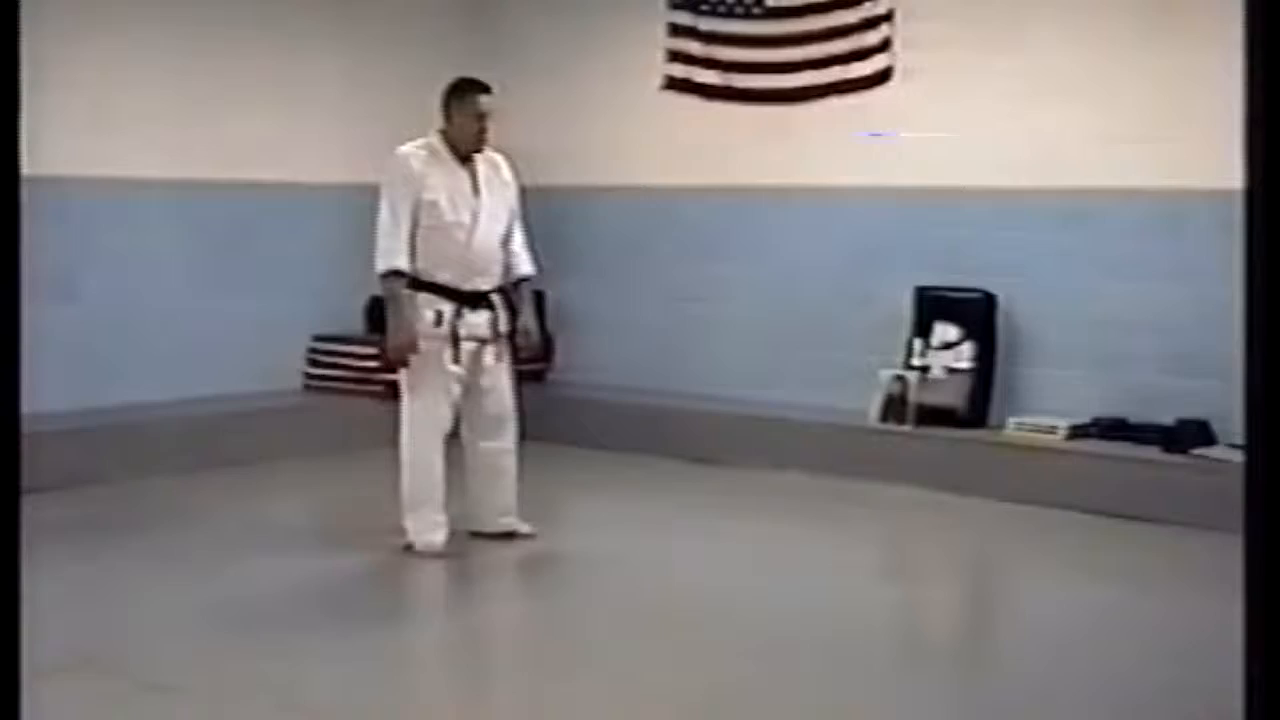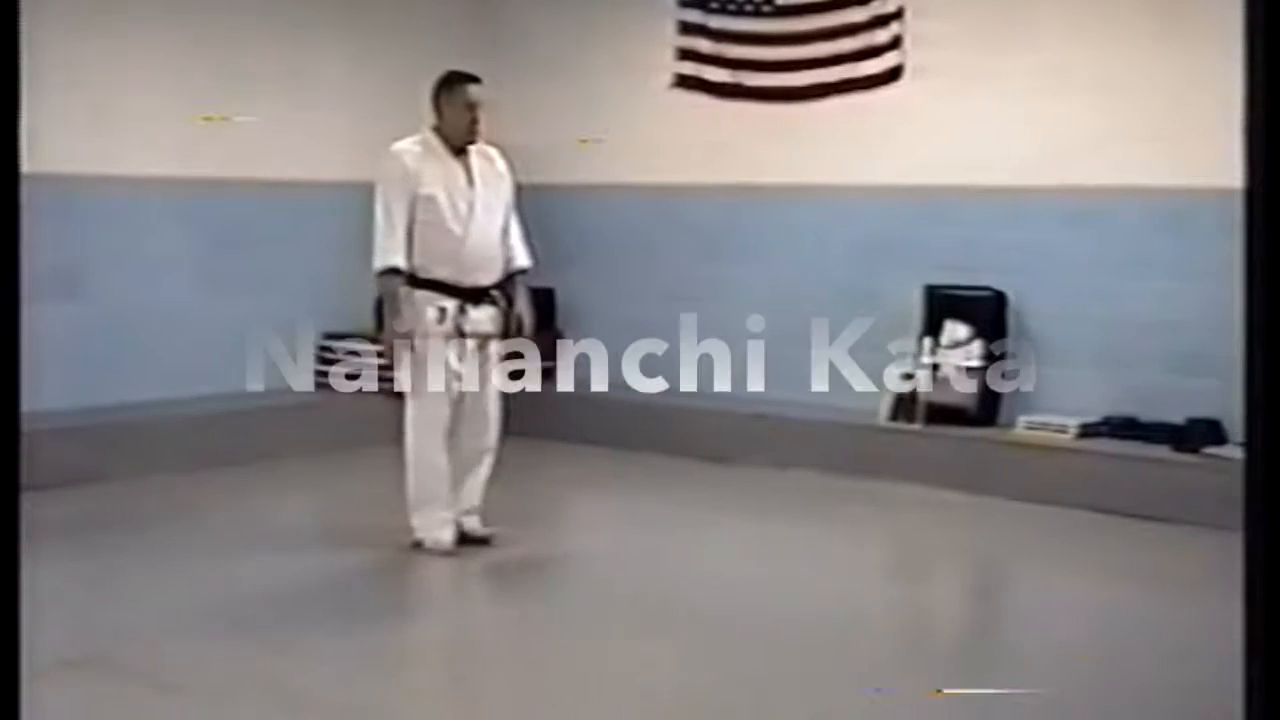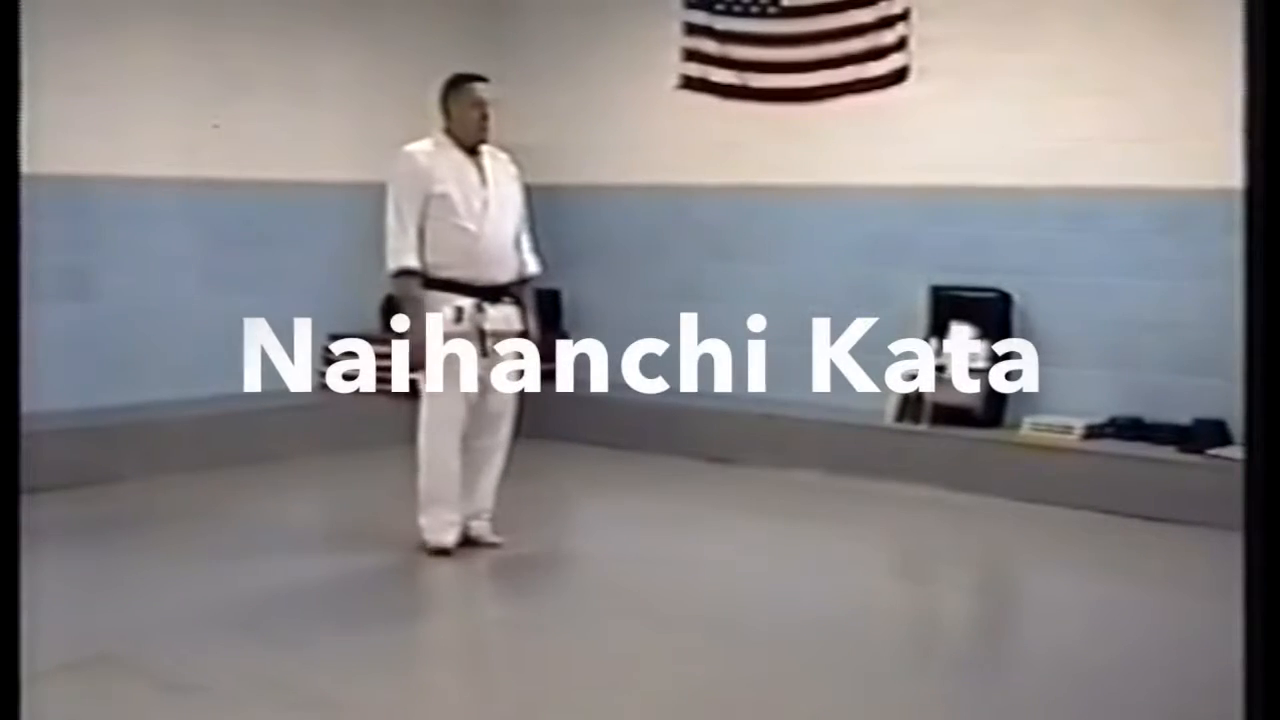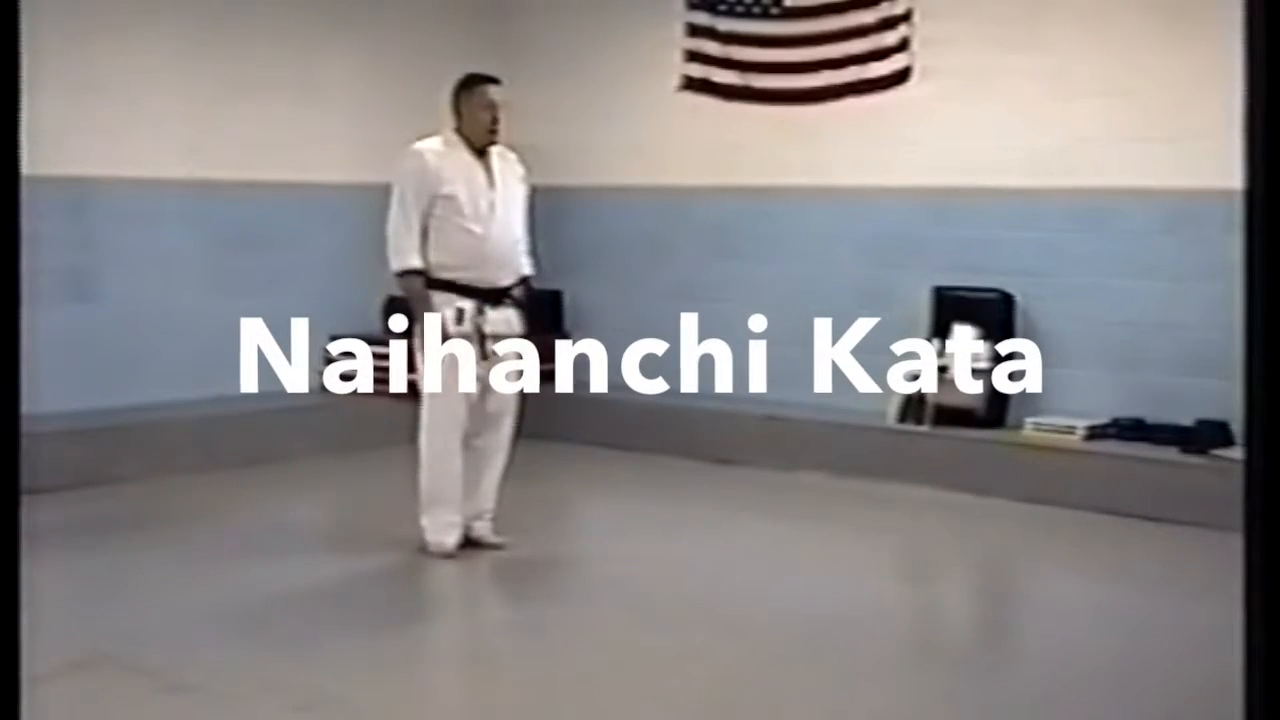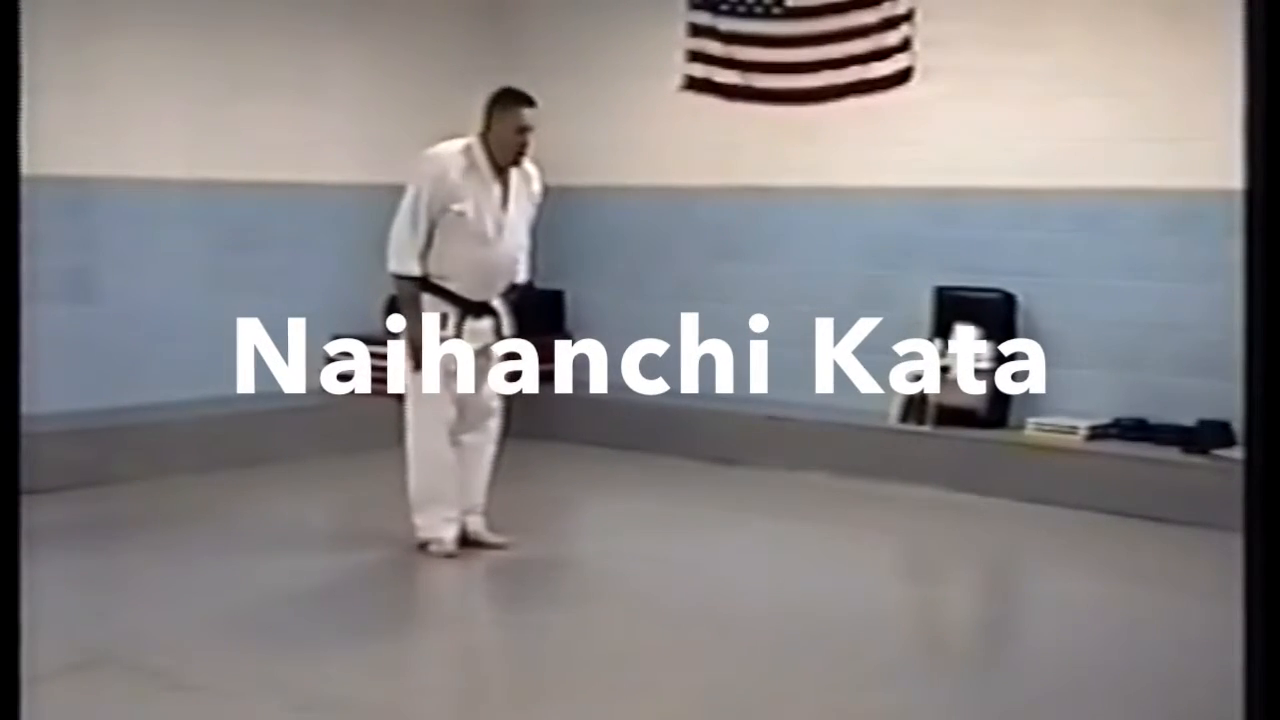
dt=0.4s
person 1, frame 1
left shoulder: (499, 169)
right shoulder: (411, 164)
left elbow: (513, 243)
right elbow: (392, 247)
left wrist: (525, 308)
right wrist: (398, 319)
left hip: (486, 315)
right hip: (431, 315)
left knee: (495, 420)
right knee: (426, 425)
left ankle: (493, 515)
right ankle: (425, 529)
person 1, frame 2
left shoulder: (493, 162)
right shoulder: (405, 160)
left elbow: (509, 235)
right elbow: (390, 244)
left wrist: (519, 297)
right wrist: (395, 314)
left hip: (485, 312)
right hip: (431, 311)
left knee: (480, 422)
right knee: (430, 422)
left ankle: (465, 515)
right ankle: (432, 526)
person 1, frame 3
left shoulder: (503, 166)
right shoulder: (418, 161)
left elbow: (520, 244)
right elbow: (402, 246)
left wrist: (528, 310)
right wrist: (416, 318)
left hip: (501, 313)
right hip: (448, 311)
left knee: (493, 422)
right knee: (444, 421)
left ankle: (474, 519)
right ankle: (439, 525)
person 1, frame 4
left shoulder: (511, 166)
right shoulder: (426, 160)
right elbow: (404, 243)
left wrist: (520, 307)
right wrist: (424, 315)
left hip: (501, 314)
right hip: (450, 312)
left knee: (494, 422)
right knee: (445, 422)
left ankle: (477, 520)
right ankle: (441, 529)
person 1, frame 5
left shoulder: (529, 179)
right shoulder: (442, 166)
right elbow: (405, 246)
left wrist: (509, 314)
right wrist: (414, 322)
left hip: (488, 316)
right hip: (436, 313)
left knee: (482, 418)
right knee: (433, 419)
left ankle: (470, 520)
right ankle: (436, 526)
